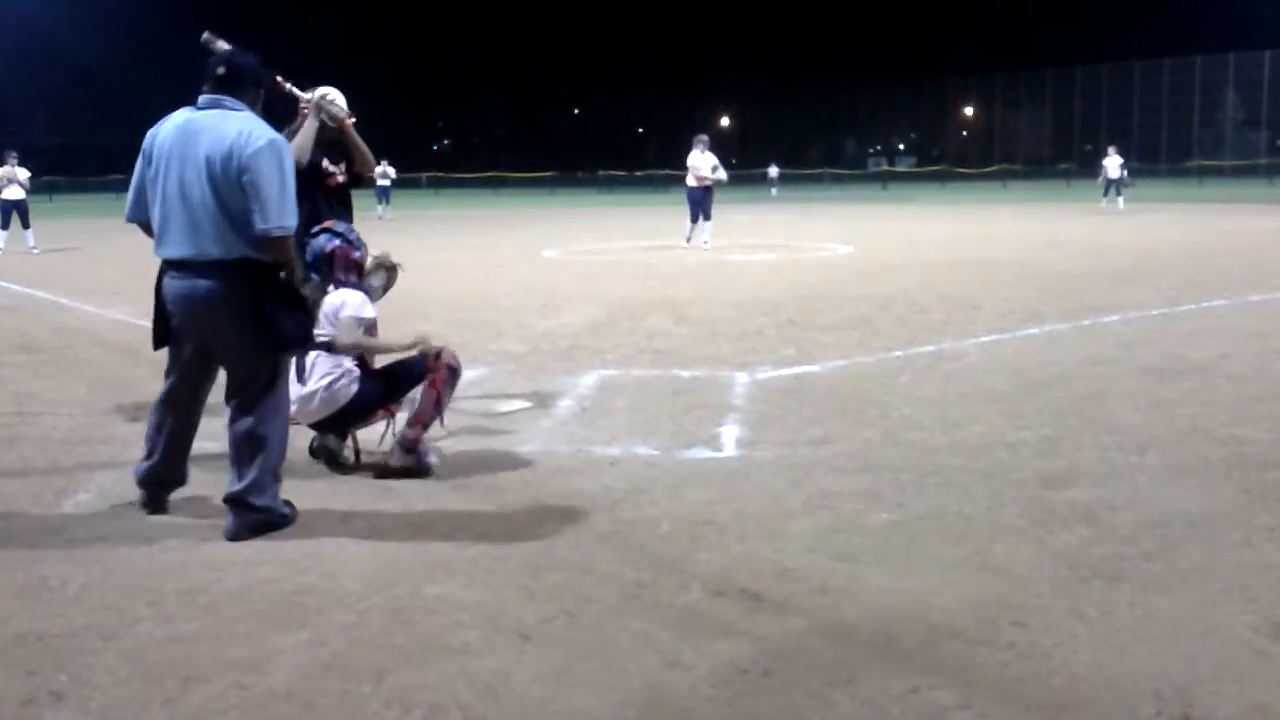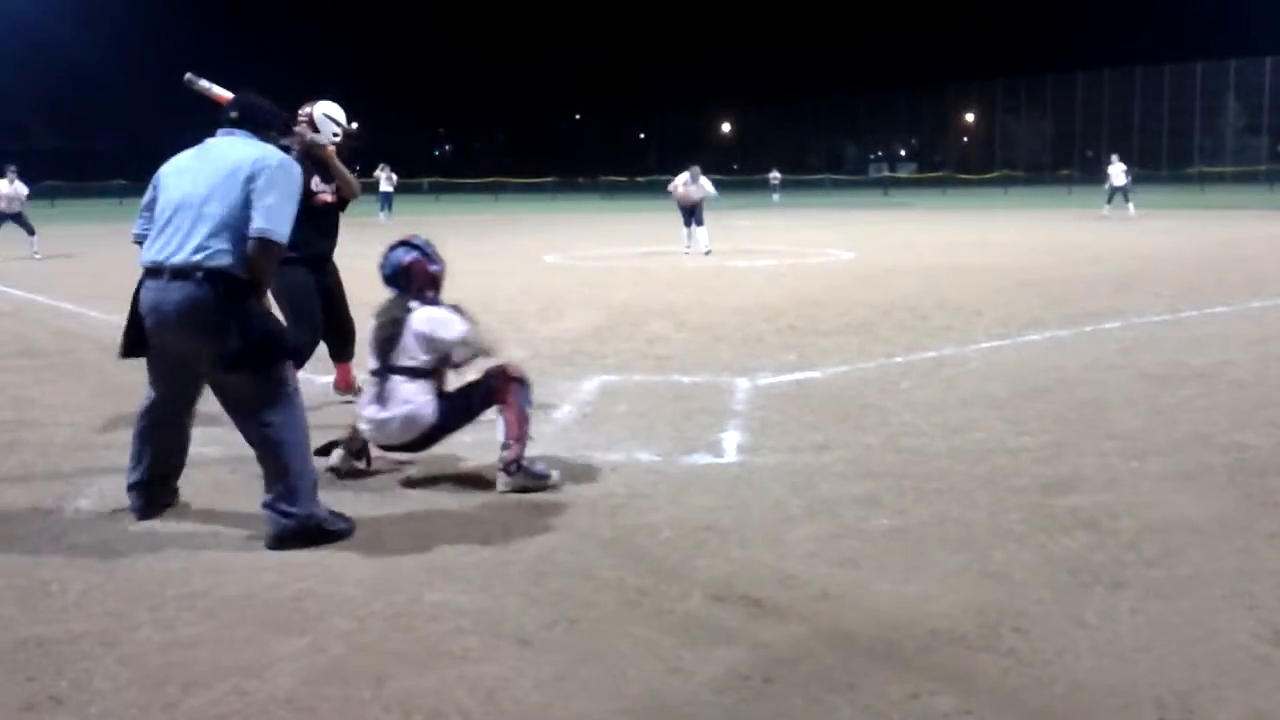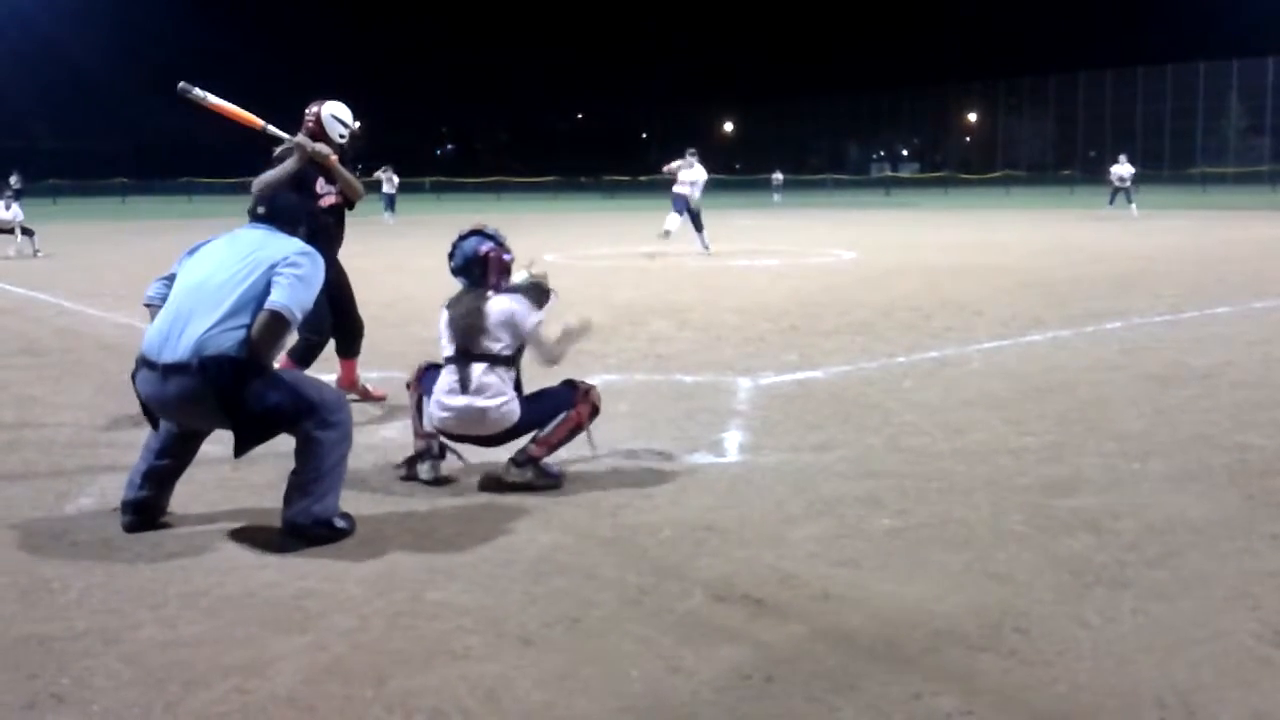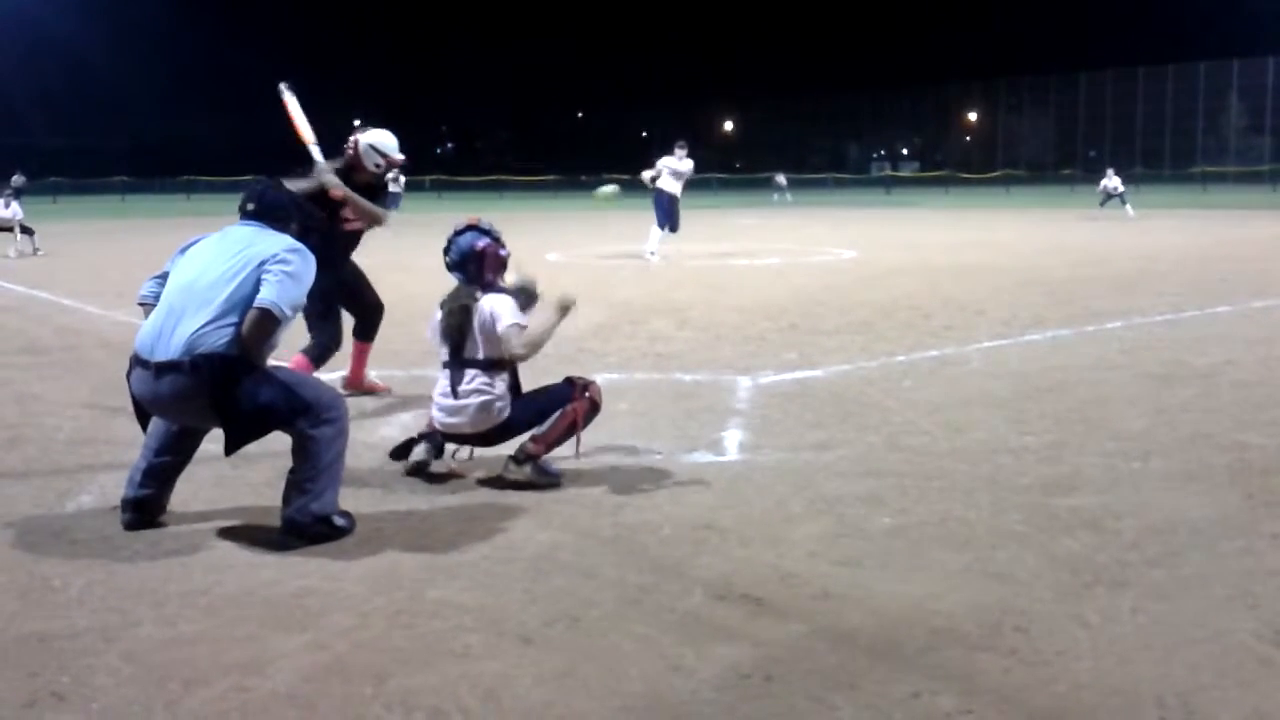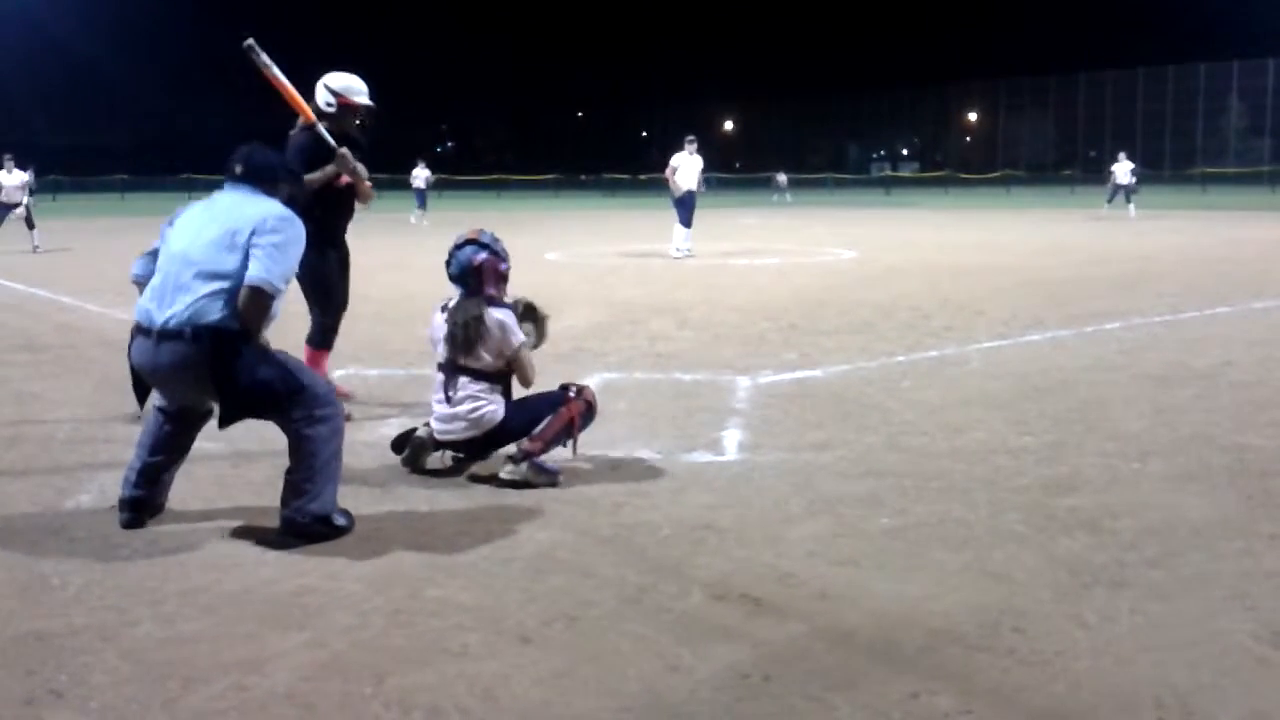
dt=0.7s
person 1, frame 1
left shoulder: (162, 131)
right shoulder: (260, 138)
left elbow: (140, 215)
right elbow: (274, 234)
right wrist: (292, 273)
left hip: (178, 281)
right hip: (240, 285)
left knee: (181, 387)
right knee: (257, 396)
left ankle: (156, 482)
right ankle: (253, 505)
person 1, frame 2
left shoulder: (179, 160)
right shoulder: (276, 162)
left elbow: (142, 232)
right elbow: (265, 241)
right wrist: (254, 294)
left hip: (154, 293)
right hip: (210, 296)
left knee: (167, 397)
right knee: (271, 402)
left ankle: (149, 494)
right ankle: (298, 518)
person 1, frame 3
left shoulder: (210, 245)
right shoulder: (301, 253)
left elbow: (156, 296)
right elbow: (277, 317)
right wrist: (254, 378)
left hip: (151, 376)
right hip: (210, 377)
left knee: (187, 411)
right knee: (329, 410)
left ankle: (140, 505)
right ankle: (311, 522)
person 1, frame 4
left shoulder: (201, 242)
right shoulder: (291, 251)
left elbow: (150, 296)
right elbow: (265, 315)
right wrist: (250, 369)
left hip: (144, 378)
right hip: (203, 379)
left knee: (185, 401)
right knee: (325, 408)
left ankle: (141, 502)
right ankle: (309, 518)
person 1, frame 5
left shoulder: (191, 211)
right shoulder: (279, 218)
left elbow: (142, 274)
right elbow: (257, 292)
right wrist: (252, 342)
left hip: (145, 349)
right hip: (202, 349)
left knee: (180, 404)
right knee: (317, 403)
left ankle: (138, 500)
right ankle: (309, 517)
person 2, frame 1
left shoulder: (338, 147)
right shoulder: (294, 139)
left elbow: (368, 167)
right elbow: (296, 160)
left wrist: (346, 128)
right wrist: (314, 118)
right hip: (306, 243)
person 2, frame 2
left shoulder: (328, 162)
right shoulder: (291, 160)
left elbow: (352, 192)
left wrist: (329, 156)
right wrist: (293, 145)
left hip: (321, 260)
right hip: (289, 261)
left knee: (342, 326)
right knee: (307, 334)
left ankle: (345, 382)
person 2, frame 3
left shoulder: (331, 164)
right shoulder: (291, 159)
left elbow: (357, 195)
right elbow: (258, 191)
left wrist: (332, 163)
right wrist: (297, 159)
left hip: (326, 260)
left knee: (350, 325)
right knee: (316, 333)
left ankle: (349, 381)
person 2, frame 4
left shoulder: (374, 186)
right shoulder: (329, 177)
left elbow: (379, 219)
left wrist: (345, 194)
right wrist: (313, 185)
left hip: (338, 262)
left knee: (371, 310)
right knee: (326, 340)
left ankle: (356, 378)
person 2, frame 5
left shoulder: (347, 142)
right shoulder: (307, 140)
left elbow: (365, 199)
left wrist: (359, 177)
right wrist: (333, 169)
left hip: (334, 237)
right hip: (309, 239)
left knee: (336, 307)
right knee: (327, 314)
left ankle: (317, 379)
person 3, frame 1
right shoulder: (352, 297)
right elbow: (347, 341)
right wrist: (408, 343)
left hip: (305, 408)
right hip: (337, 399)
right knee: (443, 361)
left ankle: (333, 435)
right ankle: (408, 448)
person 3, frame 2
left shoulder: (383, 316)
right shoulder: (436, 315)
right elbow: (483, 350)
right wrist: (470, 329)
left hip: (380, 430)
right hip: (419, 427)
right knee: (508, 376)
left ankle: (350, 448)
right ankle: (512, 466)
person 3, frame 3
left shoulder: (450, 309)
right shoulder: (513, 303)
right elbow: (550, 356)
right wrist: (570, 333)
left hip: (445, 420)
right hip: (496, 422)
left knee: (426, 373)
right knee: (587, 396)
left ankle: (425, 454)
right ankle: (525, 464)
person 3, frame 4
left shoulder: (447, 305)
right shoulder: (497, 302)
right elbow: (521, 350)
right wrist: (557, 315)
left hip: (446, 421)
right hip: (487, 422)
right knee: (587, 393)
left ankle: (430, 442)
right ankle: (525, 460)
person 3, frame 5
left shoulder: (443, 312)
right shoulder: (499, 316)
right elbow: (527, 380)
right wrist: (525, 344)
left hip: (445, 427)
right hip: (481, 427)
right knee: (583, 398)
left ankle: (430, 437)
right ankle: (522, 458)
